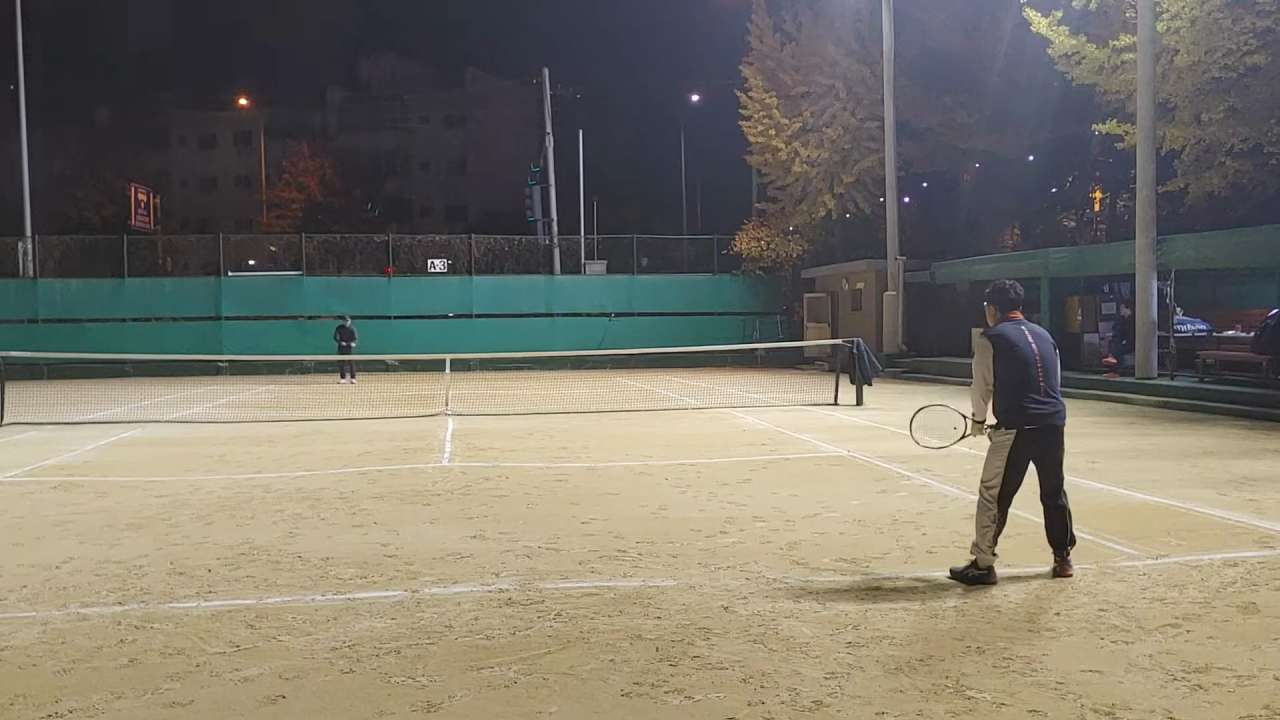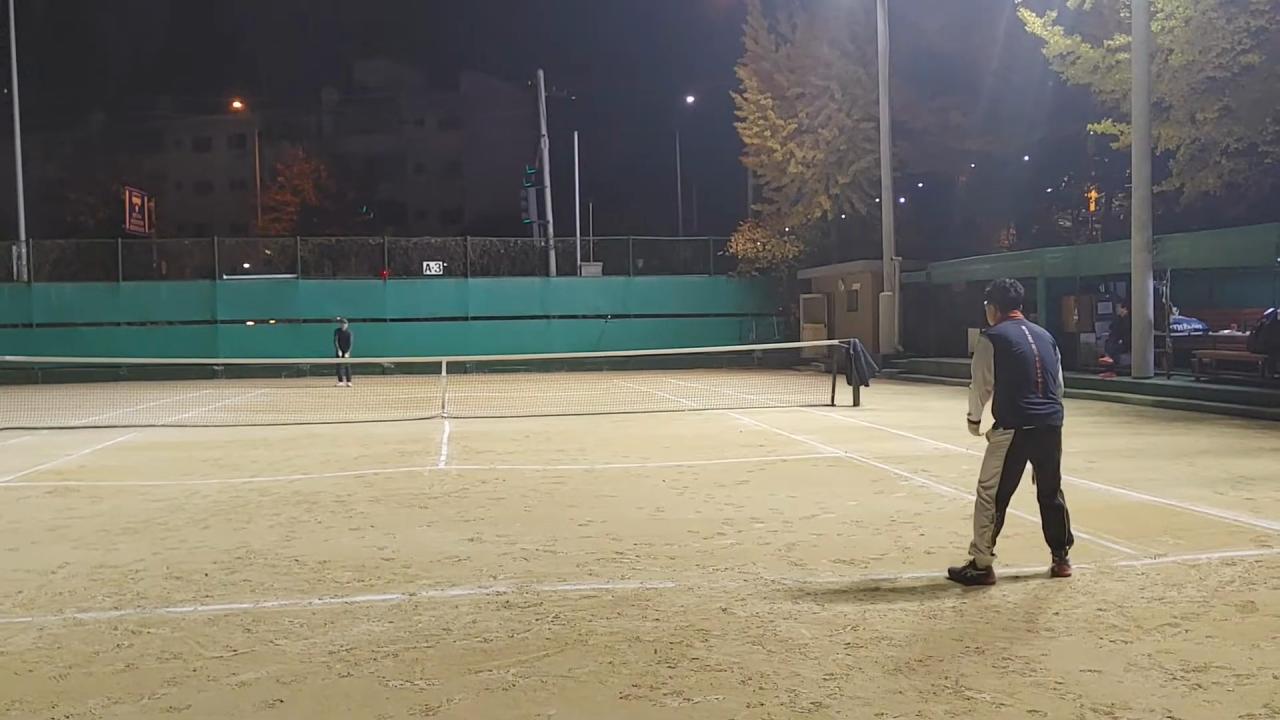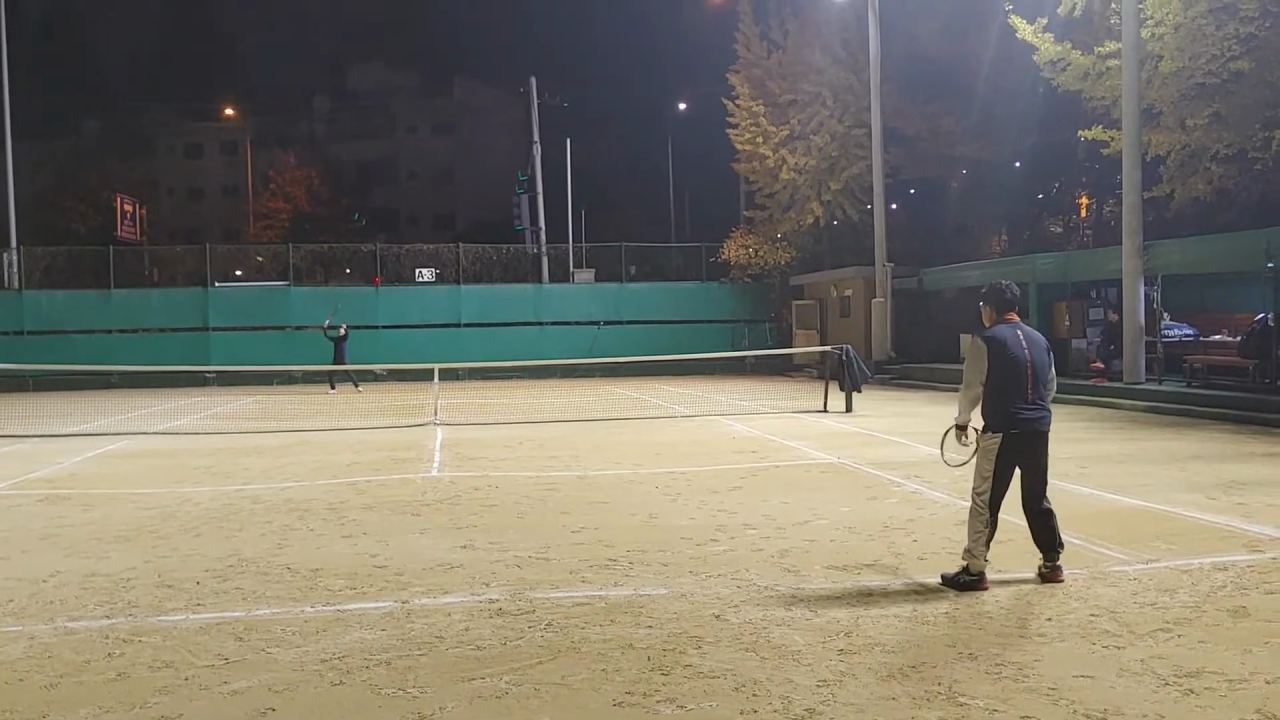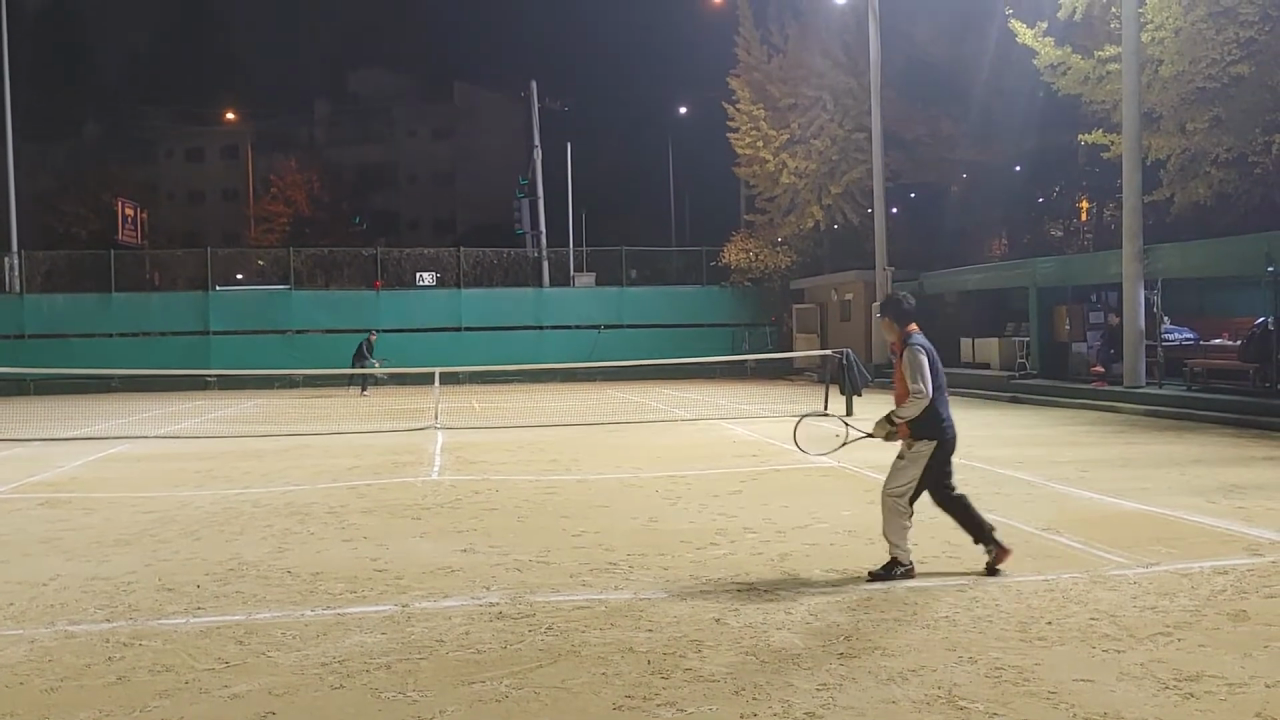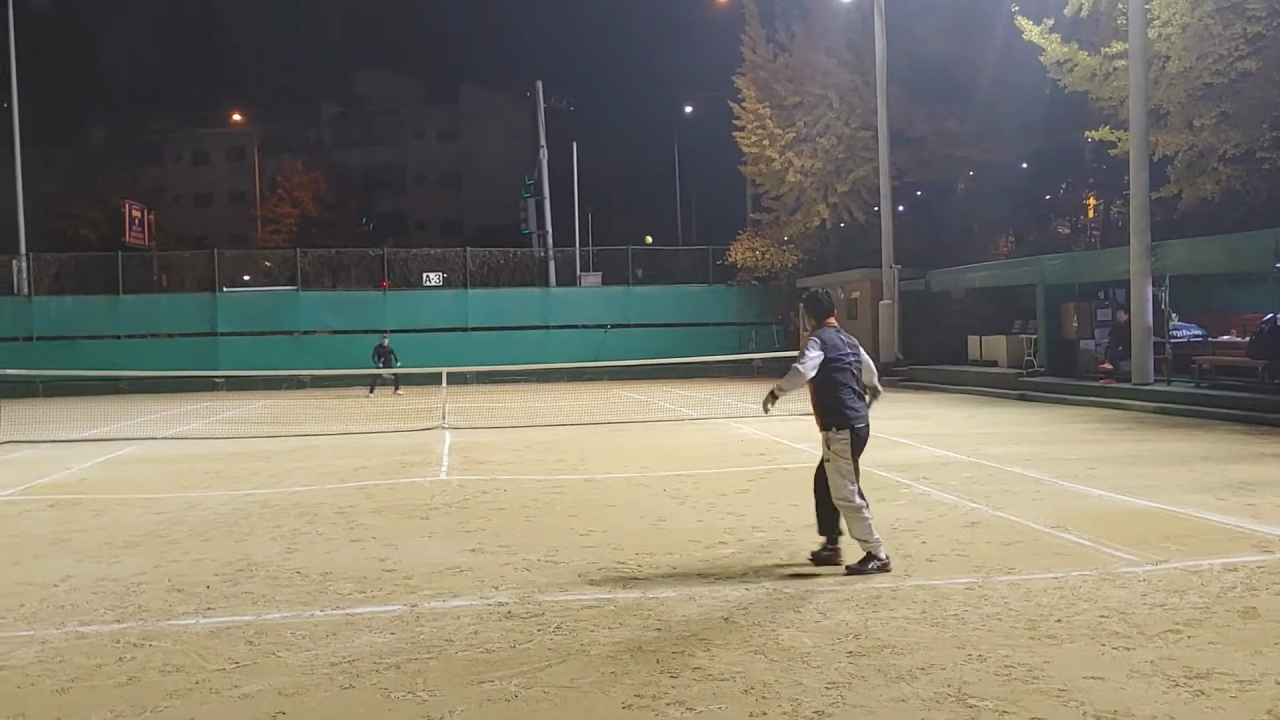
dt=1s
person 1, frame 1
left shoulder: (992, 339)
right shoulder: (1044, 335)
left elbow: (982, 386)
right elbow: (1053, 382)
left wrist: (978, 420)
left hip: (1017, 427)
right hip: (1053, 422)
left knee: (993, 496)
right knee: (1054, 492)
left ankle: (983, 565)
right ankle: (1063, 558)
person 1, frame 2
left shoulder: (992, 338)
right shoulder: (1045, 336)
left elbow: (982, 385)
right elbow: (1058, 385)
left wrist: (974, 418)
left hip: (1014, 427)
right hip: (1051, 423)
left knee: (991, 496)
right knee: (1051, 492)
left ankle: (981, 565)
right ankle: (1061, 558)
person 1, frame 3
left shoulder: (987, 340)
right shoulder: (1039, 339)
left elbow: (972, 387)
right elbow: (1051, 386)
left wrist: (962, 422)
left hip: (1002, 430)
right hip: (1038, 428)
left knee: (985, 500)
right knee: (1037, 498)
left ankle: (975, 570)
right ankle: (1052, 563)
person 1, frame 4
left shoulder: (913, 349)
right shoulder: (914, 345)
left elbow: (921, 396)
left wrist: (891, 420)
right wrist: (898, 424)
left hip: (927, 437)
right hip: (938, 433)
left knee: (895, 494)
right knee: (945, 494)
left ankle: (901, 562)
right ankle: (993, 544)
person 1, frame 5
left shoulder: (817, 339)
right shoulder: (846, 339)
left elbow: (802, 371)
right elbow: (869, 370)
left wrist: (776, 391)
right wrist: (873, 389)
left hip: (840, 428)
right hip: (854, 424)
left knee: (846, 495)
right knee: (824, 484)
left ankle: (877, 556)
right ankle: (830, 546)
